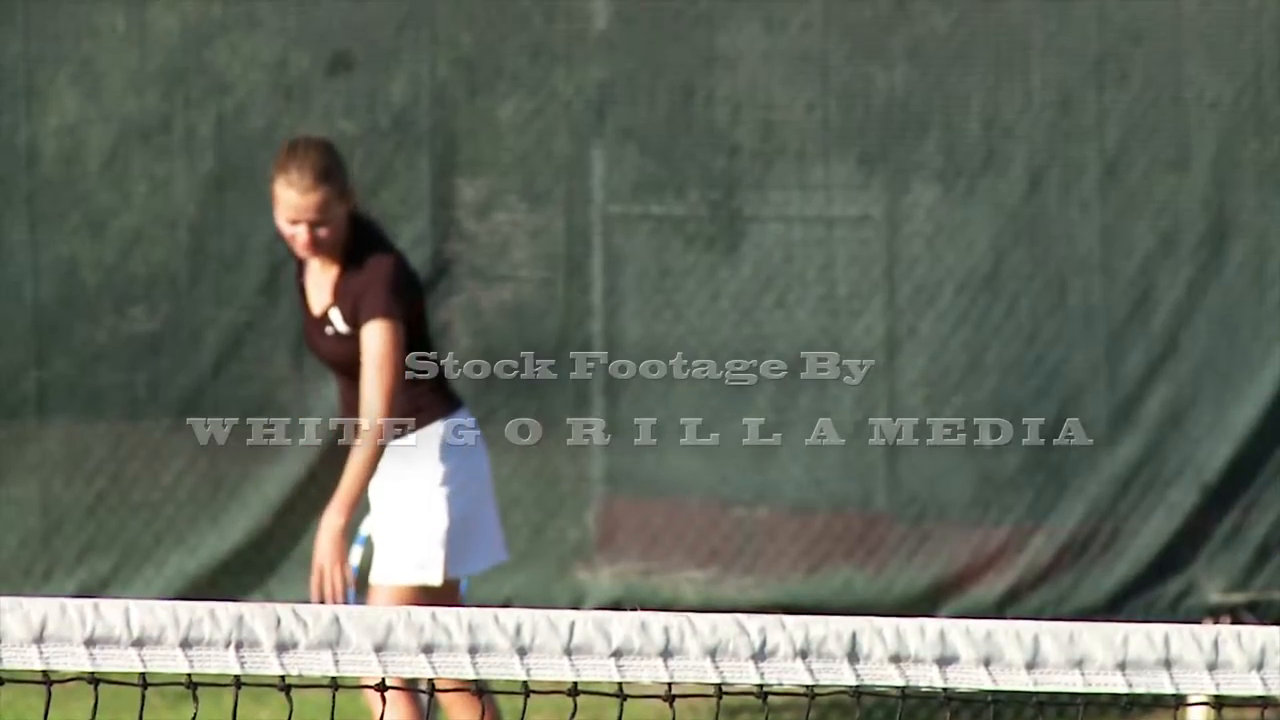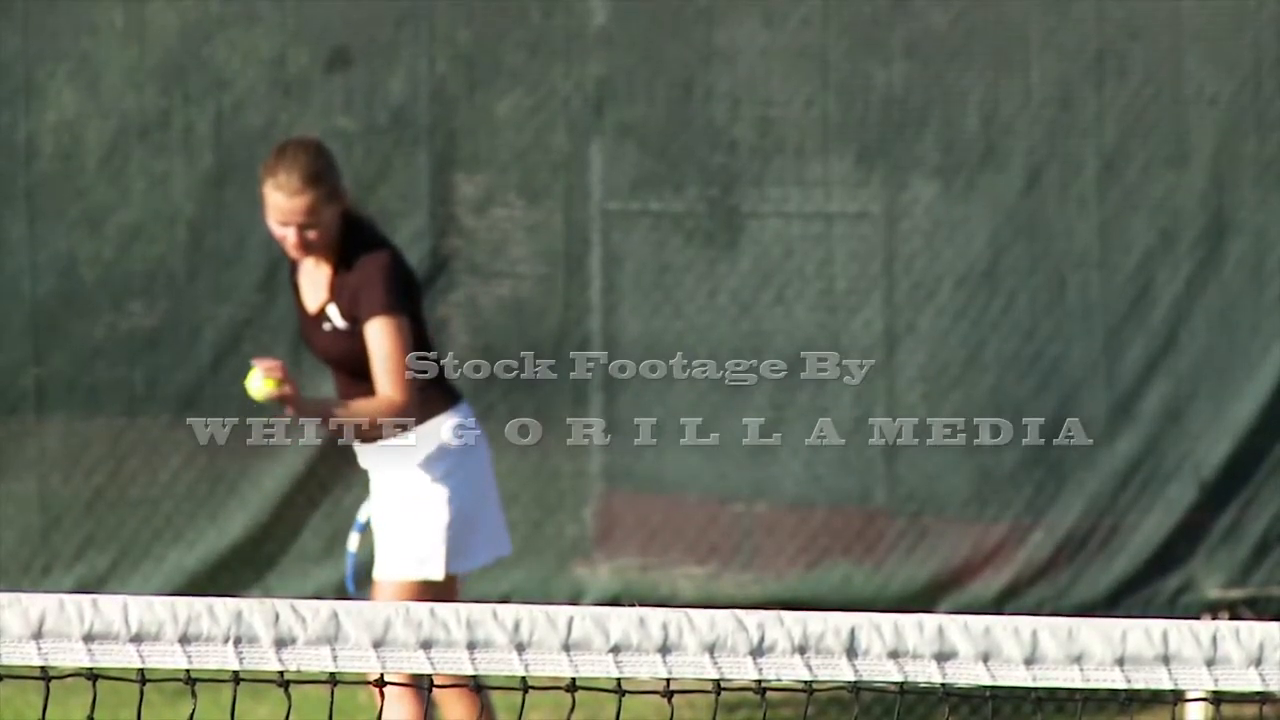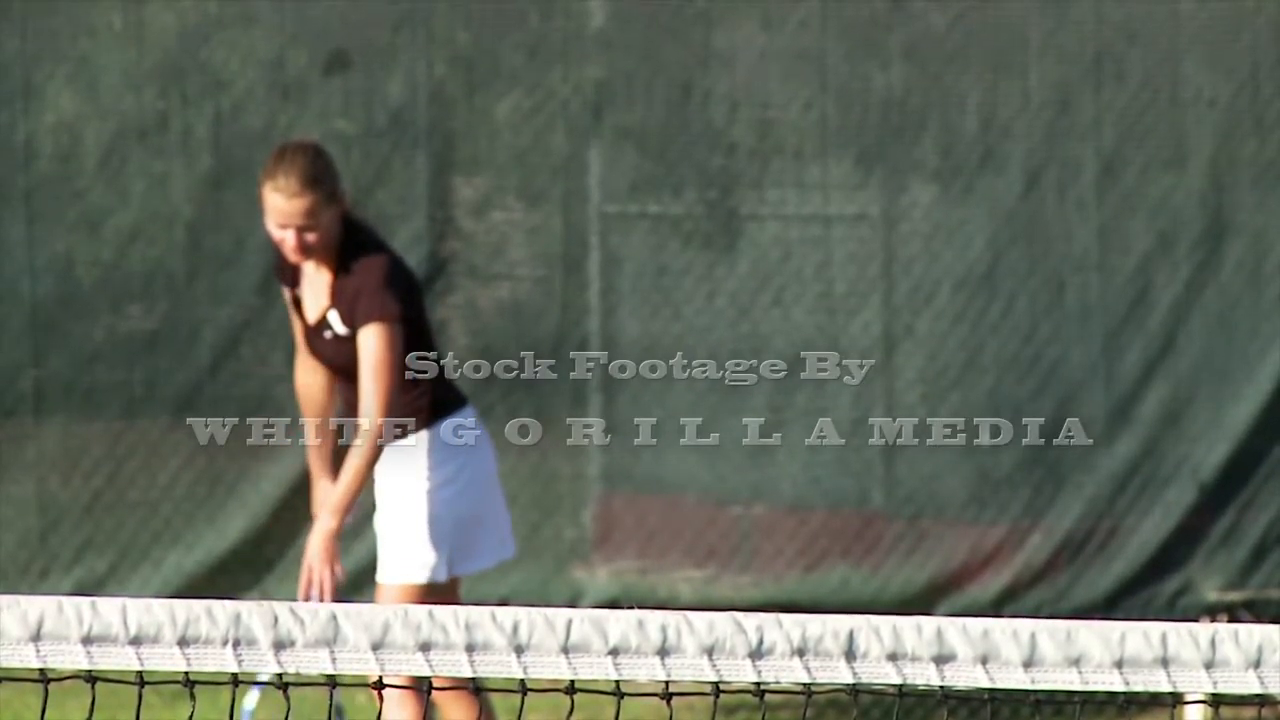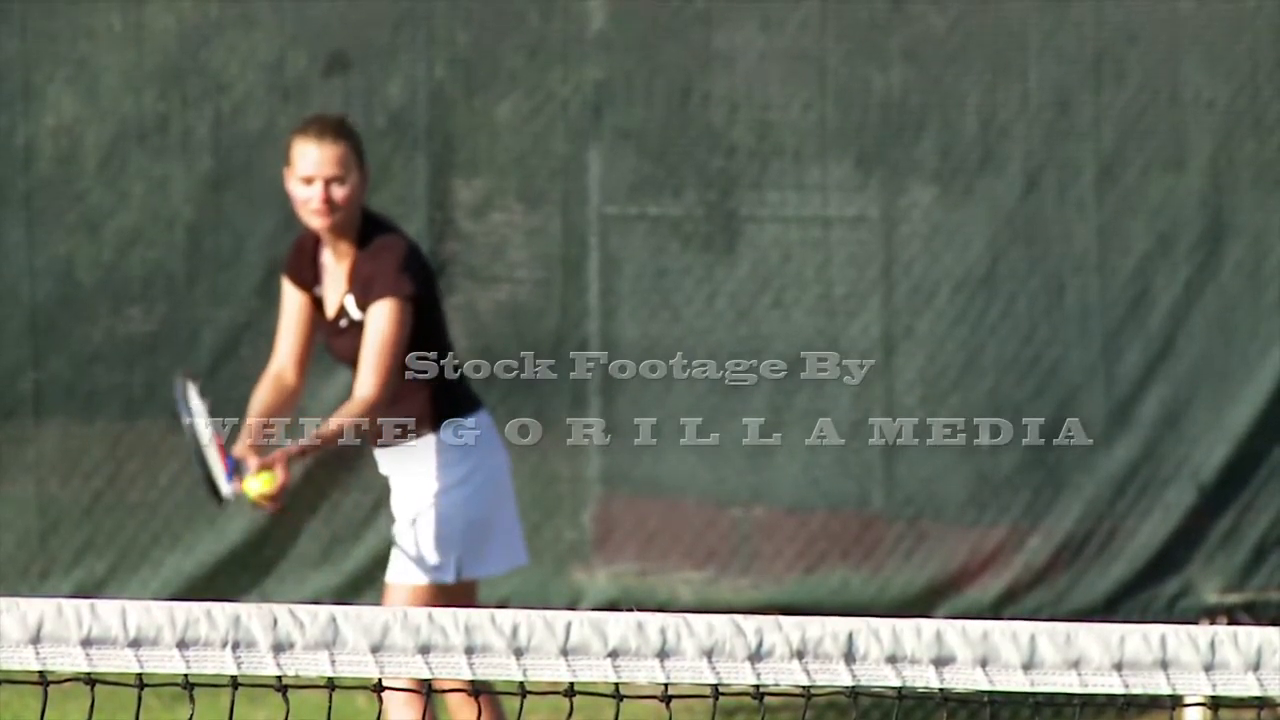
dt=0.7s
person 1, frame 1
left shoulder: (380, 275)
right shoulder: (307, 248)
left elbow: (377, 420)
left wrist: (334, 521)
left hip: (430, 455)
right hip: (396, 459)
person 1, frame 2
left shoulder: (375, 270)
right shoulder: (302, 247)
left elbow: (398, 401)
left wrist: (311, 410)
left hip: (432, 448)
right hip: (390, 455)
person 1, frame 3
left shoulder: (374, 278)
right shoulder: (292, 260)
left elbow: (375, 423)
right elbow: (313, 368)
left wrist: (327, 525)
right wrist: (320, 476)
left hip: (435, 452)
right hip: (398, 456)
person 1, frame 4
left shoulder: (392, 261)
right shoulder: (307, 255)
left elbow: (370, 400)
right elbow: (286, 370)
left wrist: (295, 451)
right wrist: (247, 440)
left hip: (449, 454)
right hip: (414, 460)
